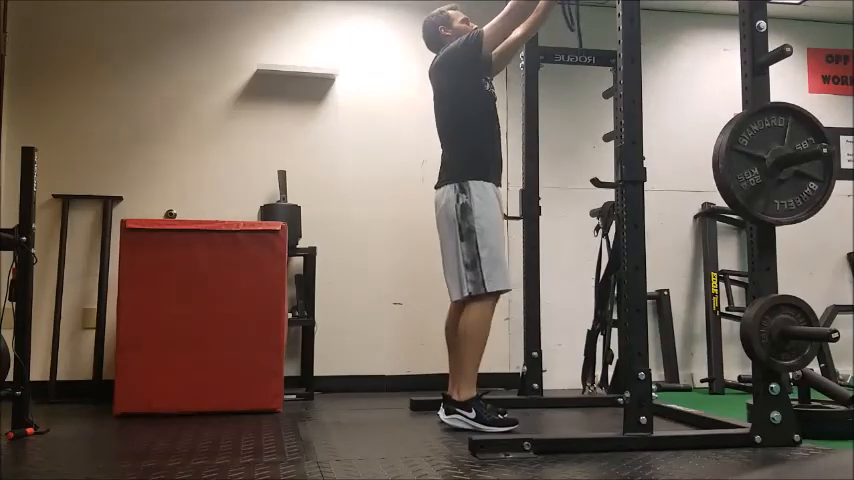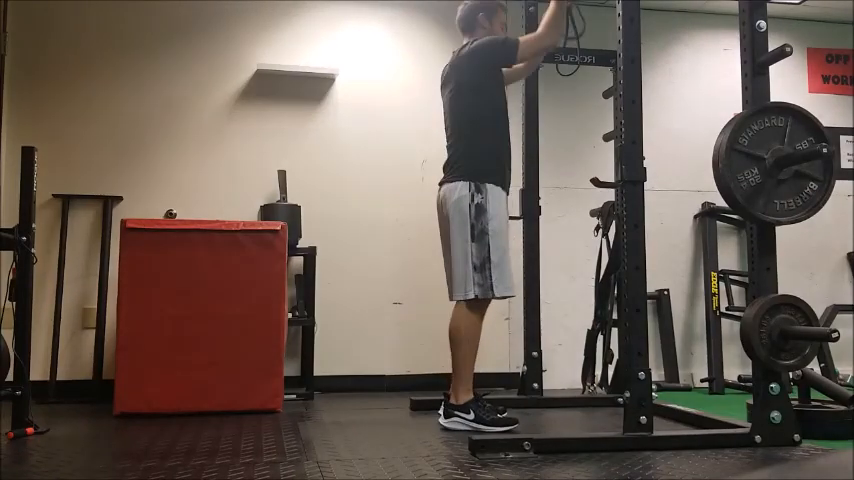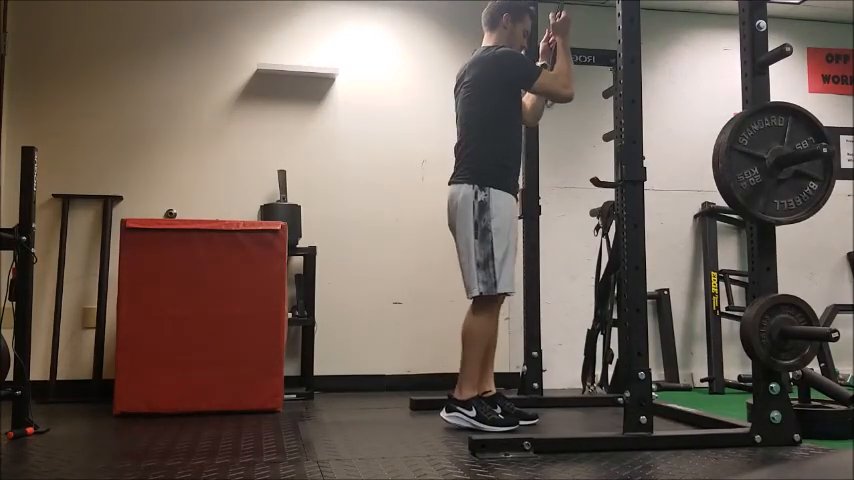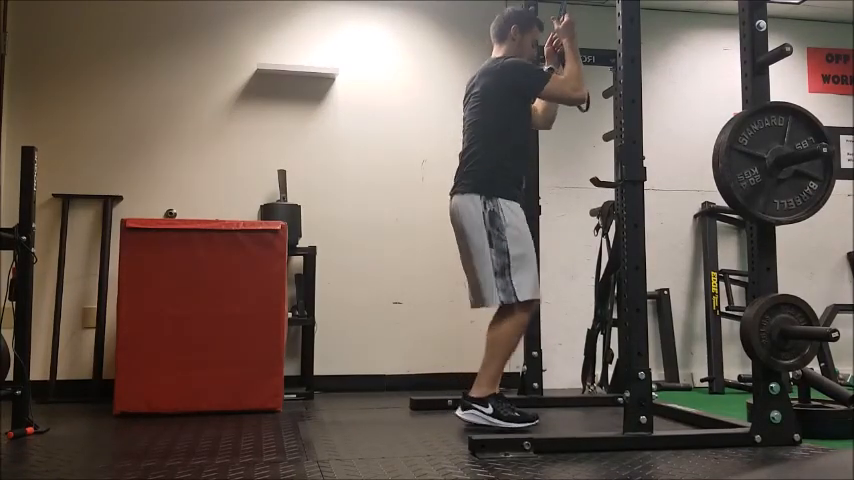
dt=0.5s
person 1, frame 1
left shoulder: (471, 69)
right shoulder: (450, 60)
left hip: (471, 187)
right hip: (468, 187)
left knee: (467, 294)
right knee: (482, 292)
left ankle: (457, 395)
right ankle: (464, 400)
person 1, frame 2
left shoulder: (473, 64)
right shoulder: (480, 53)
left elbow: (525, 66)
right elbow: (546, 39)
left hip: (466, 187)
right hip: (476, 187)
left knee: (472, 296)
right knee: (475, 296)
left ankle: (460, 396)
right ankle: (461, 404)
person 1, frame 3
left shoulder: (481, 68)
right shoulder: (501, 60)
left elbow: (529, 114)
right elbow: (564, 90)
left wrist: (543, 61)
right wrist: (561, 42)
left hip: (482, 190)
right hip: (483, 191)
left knee: (491, 296)
right knee: (488, 296)
left ankle: (485, 394)
right ankle: (463, 400)
person 1, frame 4
left shoulder: (488, 77)
right shoulder: (512, 70)
left elbow: (543, 118)
right elbow: (577, 93)
left wrist: (551, 65)
right wrist: (569, 44)
left hip: (477, 199)
right hip: (489, 200)
left knee: (512, 302)
right knee: (519, 302)
left ankle: (487, 395)
right ankle: (479, 397)
